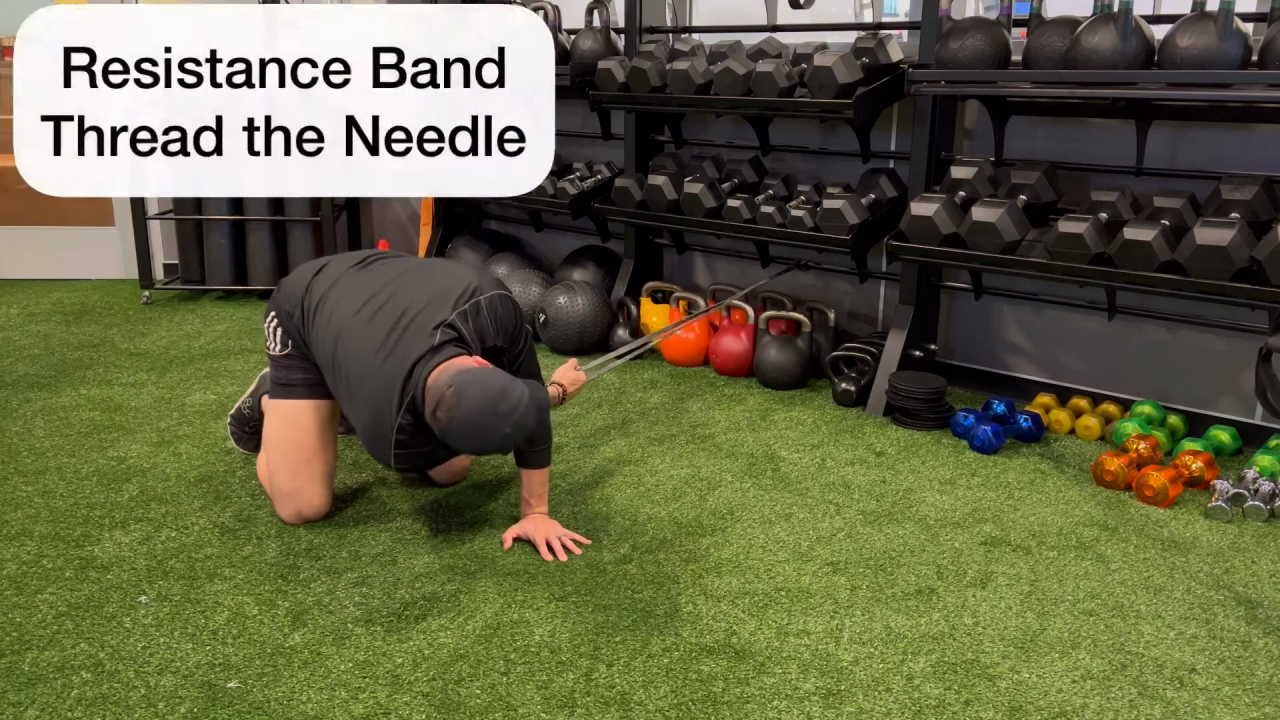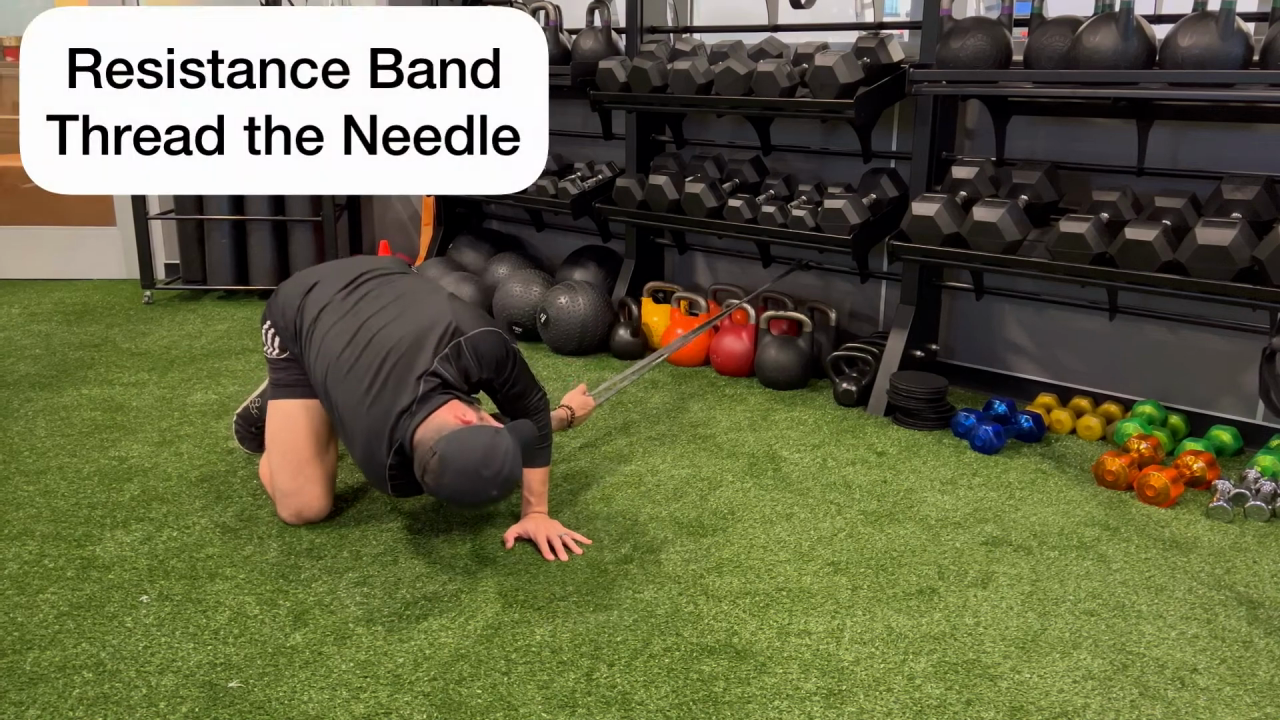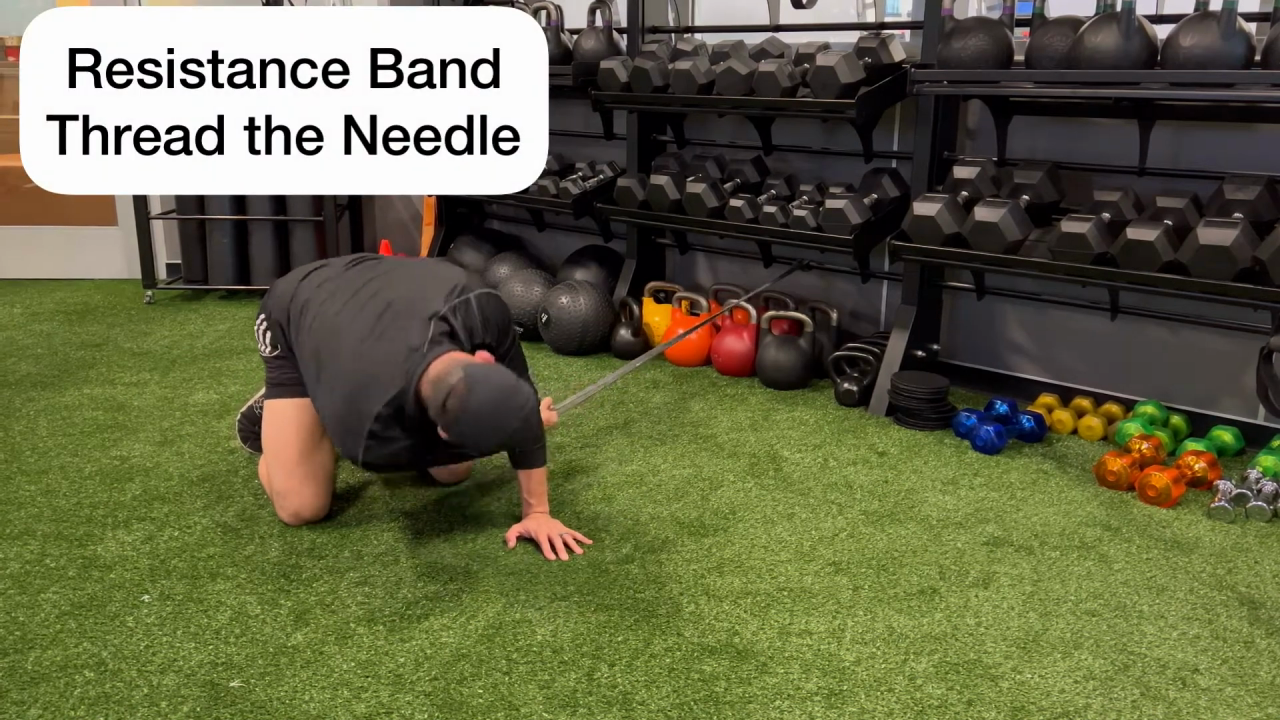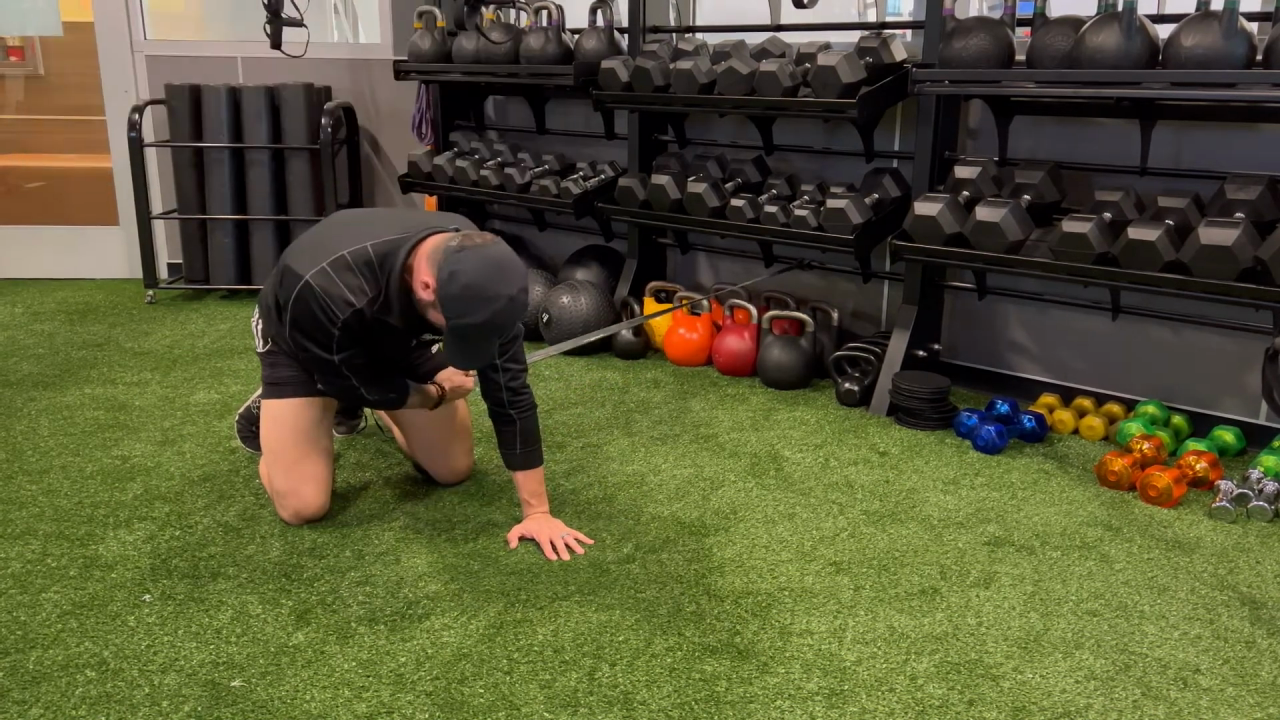
dt=1s
person 1, frame 1
left shoulder: (489, 305)
right shoulder: (391, 434)
left elbow: (527, 407)
left wrist: (535, 512)
right wrist: (558, 392)
left knee: (453, 472)
right knee: (302, 507)
right ankle: (268, 401)
person 1, frame 2
left shoulder: (474, 341)
left elbow: (530, 408)
left wrist: (536, 512)
right wrist: (565, 416)
right knee: (303, 509)
right ankle: (273, 407)
person 1, frame 3
left shoulder: (478, 307)
left elbow: (518, 404)
left wrist: (537, 511)
right wrist: (534, 421)
left knee: (455, 471)
right knee: (301, 508)
right ankle: (271, 410)
person 1, frame 4
left shoulder: (479, 272)
right shoulder: (330, 288)
left elbow: (508, 384)
right elbow: (357, 384)
left wrist: (537, 510)
right wrist: (439, 394)
right hip: (301, 344)
left knee: (455, 470)
right knee: (303, 506)
left ankle: (351, 408)
right ankle: (270, 410)
